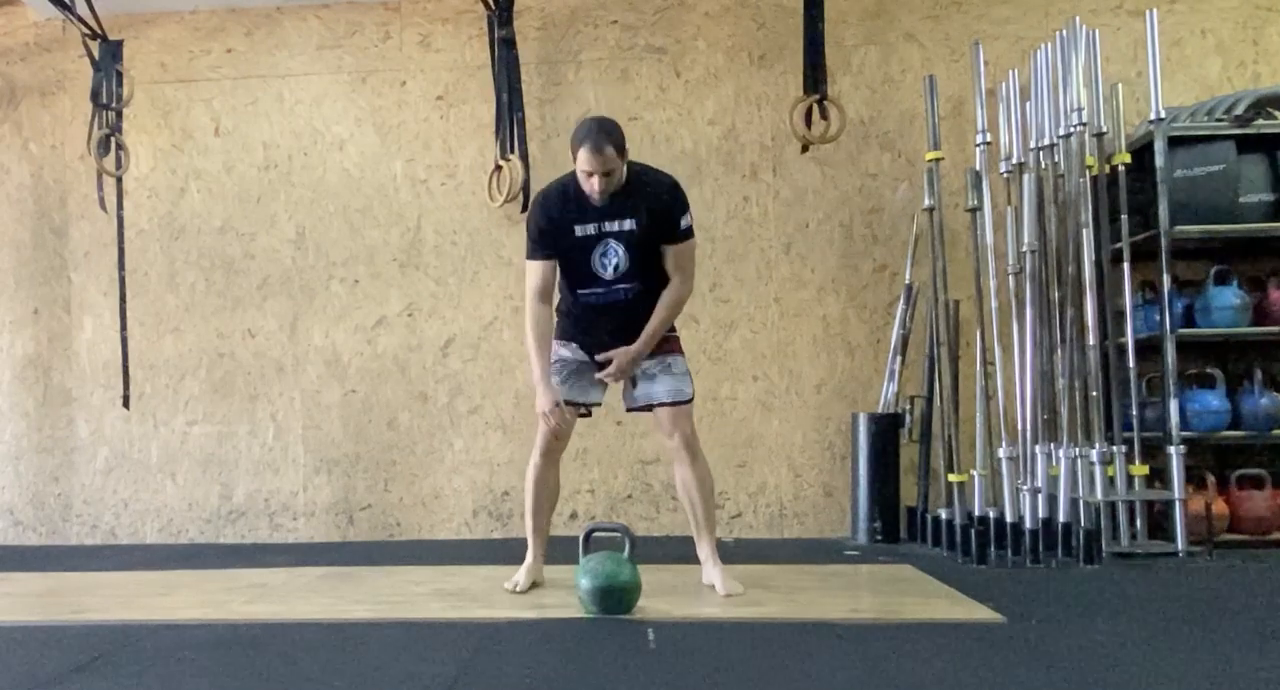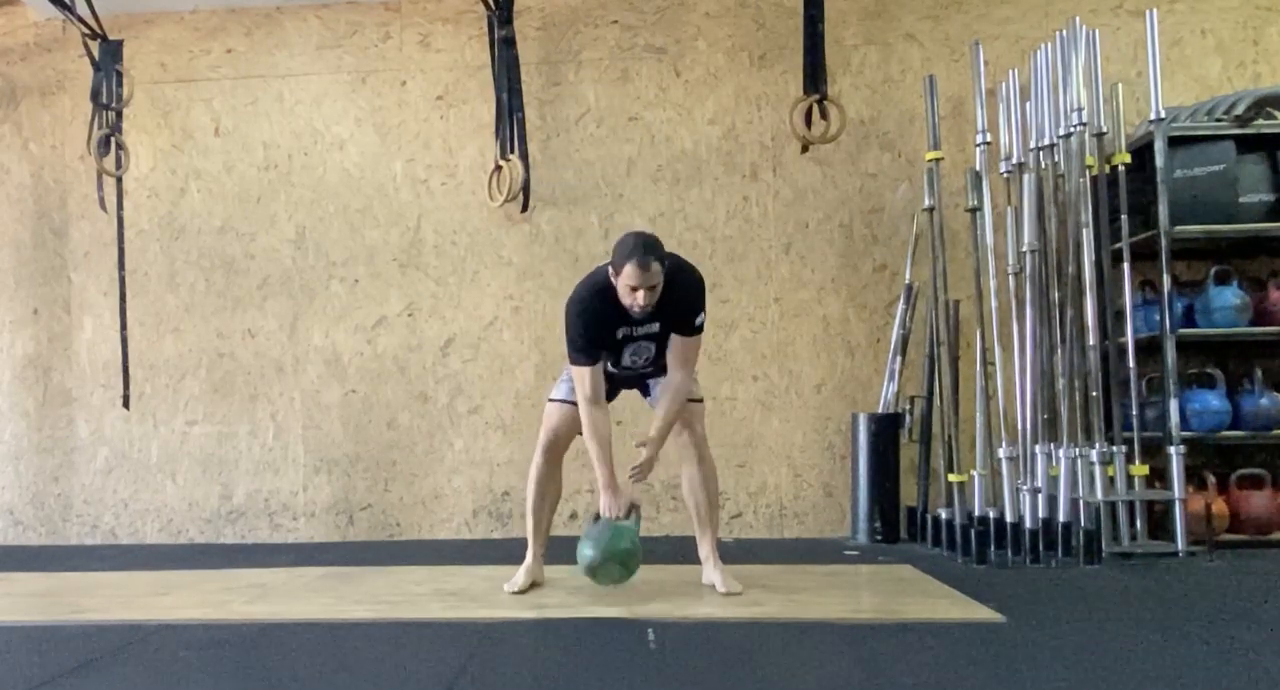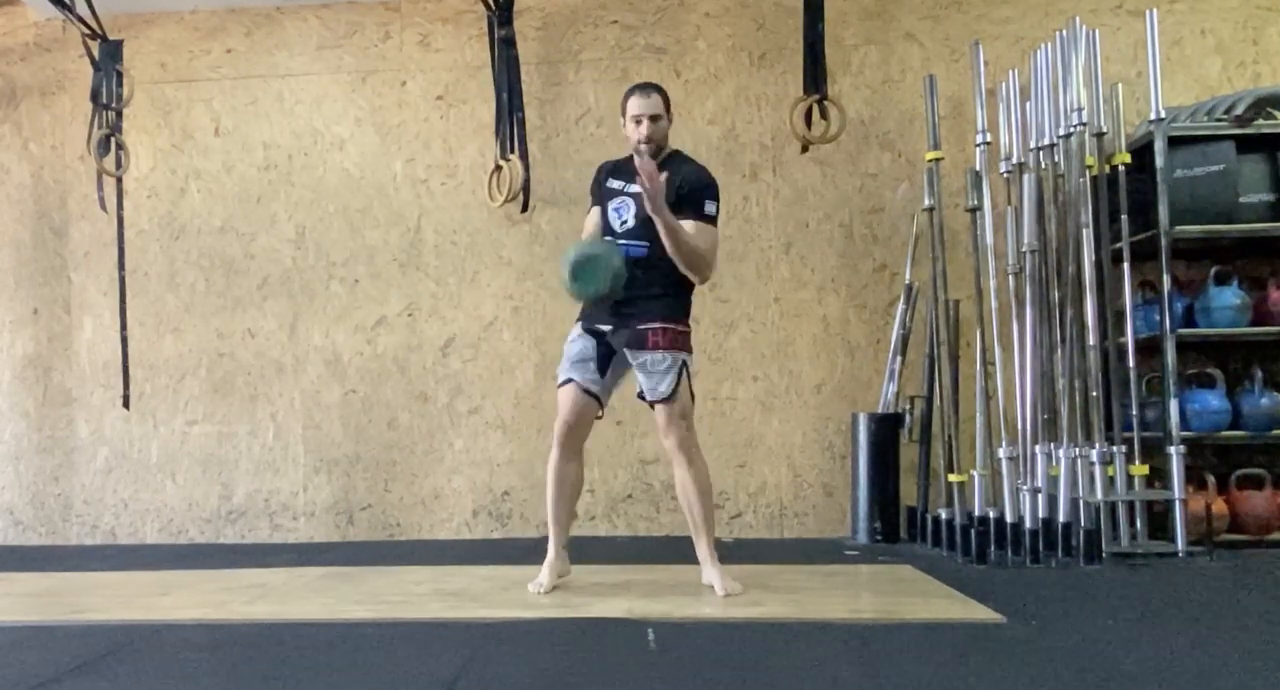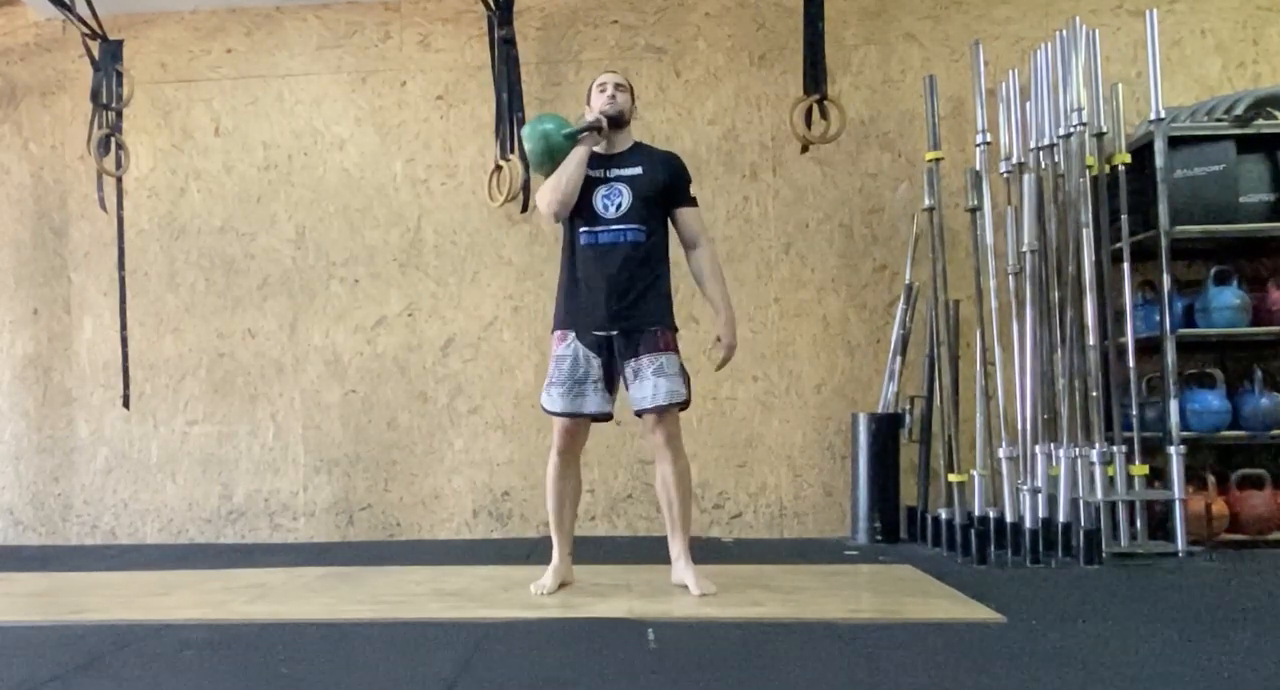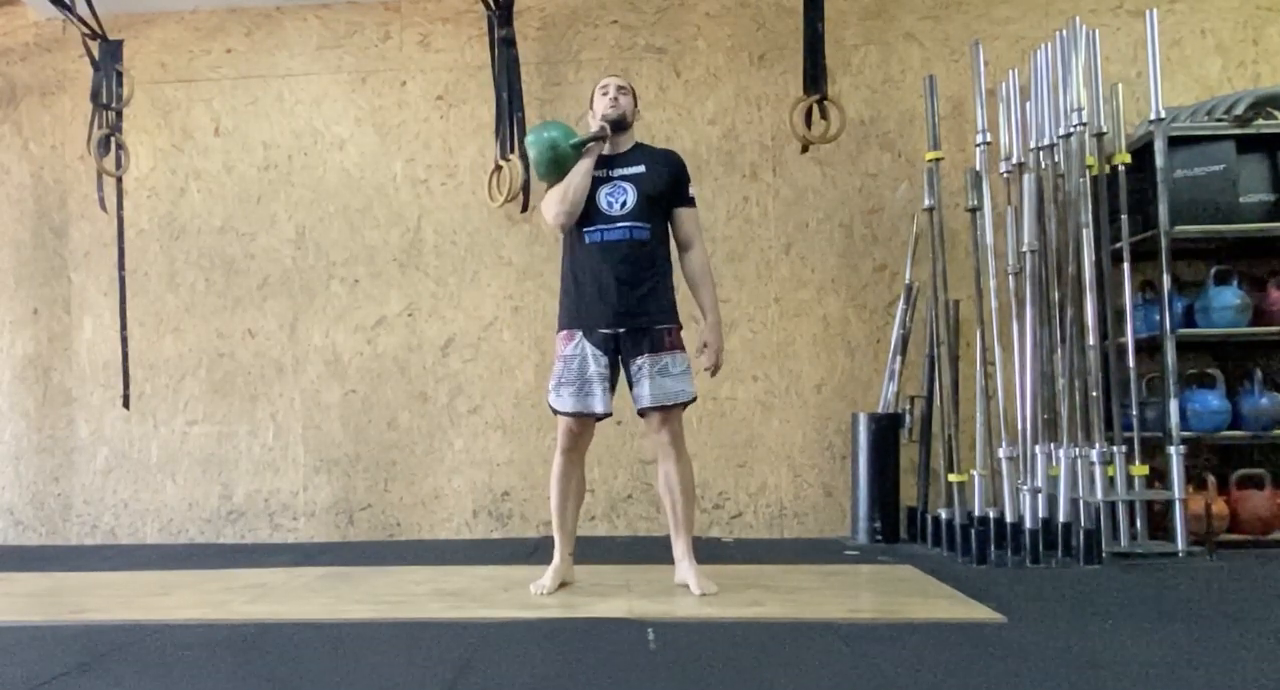
dt=1s
person 1, frame 1
left shoulder: (662, 192)
right shoulder: (550, 204)
left elbow: (682, 279)
right elbow: (538, 298)
left wrist: (640, 349)
right wrist: (542, 383)
left hip: (649, 334)
right hip: (578, 333)
left knee: (682, 437)
right knee: (549, 439)
left ankle: (711, 562)
right ankle: (533, 561)
person 1, frame 2
left shoulder: (687, 283)
right shoulder: (586, 301)
left elbow: (681, 373)
right elbow: (591, 402)
left wrist: (656, 441)
right wrist: (608, 486)
left hip: (663, 364)
right hip: (600, 366)
left knee: (696, 438)
right knee: (550, 441)
left ankle: (711, 562)
right ankle: (533, 561)
person 1, frame 3
left shoulder: (695, 180)
right shoulder: (607, 173)
left elbow: (700, 268)
right elbow: (590, 239)
left wrist: (658, 208)
left hip: (659, 324)
right hip: (598, 317)
left knee: (678, 439)
right knee: (566, 431)
left ankle: (710, 563)
right ankle: (556, 556)
person 1, frame 4
left shoulder: (664, 165)
right shoulder: (570, 161)
left elbow: (696, 244)
right elbow: (551, 207)
left wrist: (724, 312)
right wrist: (585, 143)
left hip: (648, 324)
right hip: (579, 324)
left knee: (665, 435)
right knee: (565, 440)
left ankle: (682, 560)
right ankle: (560, 561)
person 1, frame 5
left shoulder: (665, 164)
right shoulder: (572, 162)
left elbow: (691, 246)
right elbow: (558, 216)
left wrist: (712, 320)
right wrist: (591, 150)
left hip: (653, 322)
right hip: (584, 323)
left knee: (668, 434)
right knee: (570, 439)
left ankle: (685, 560)
right ankle: (561, 560)
